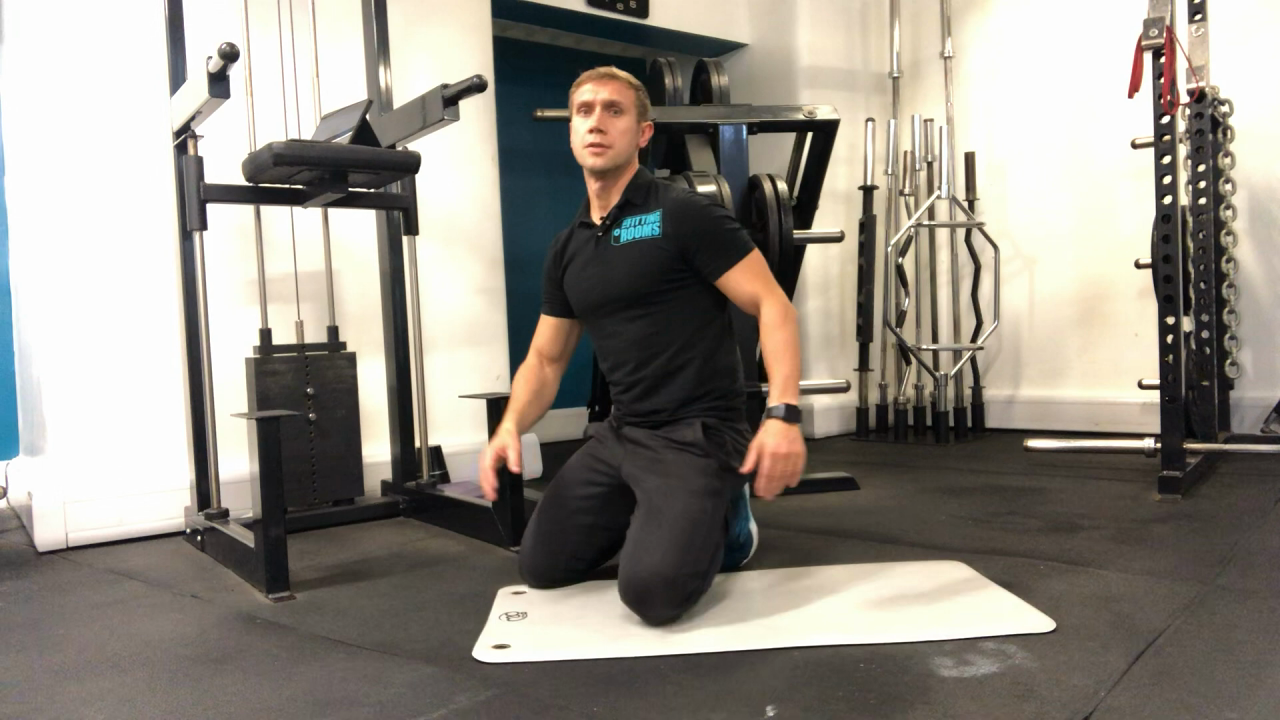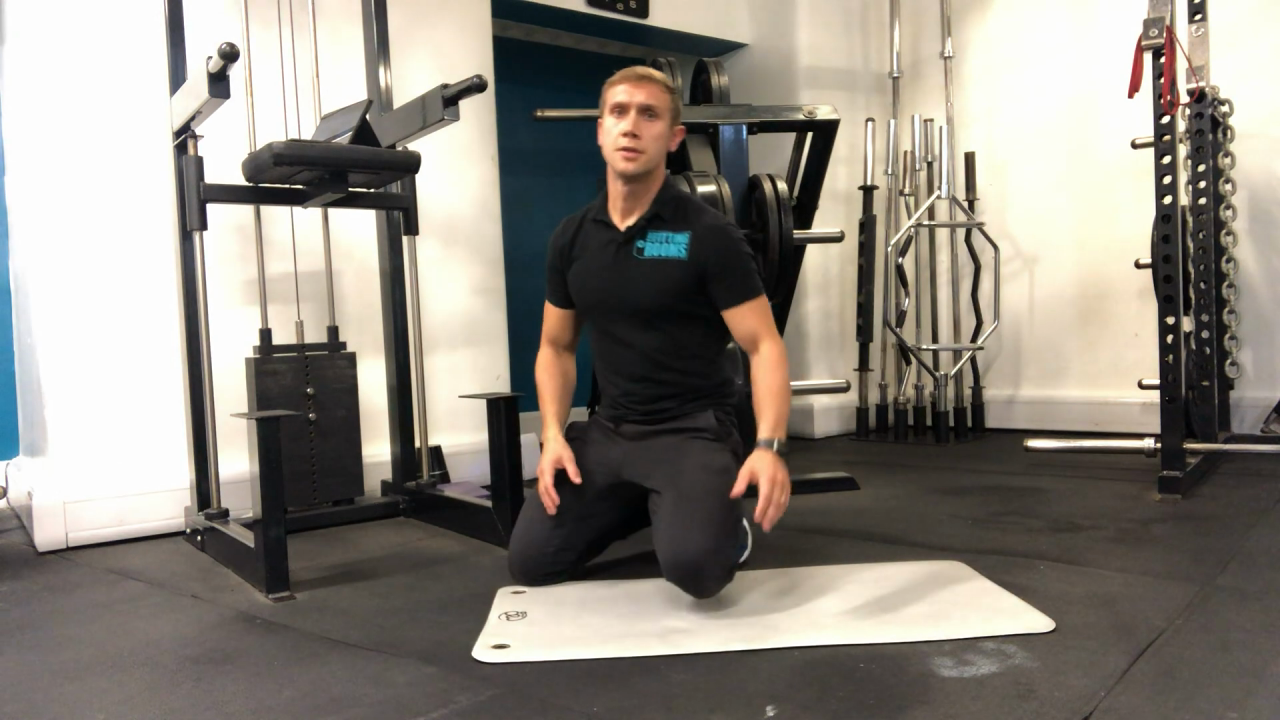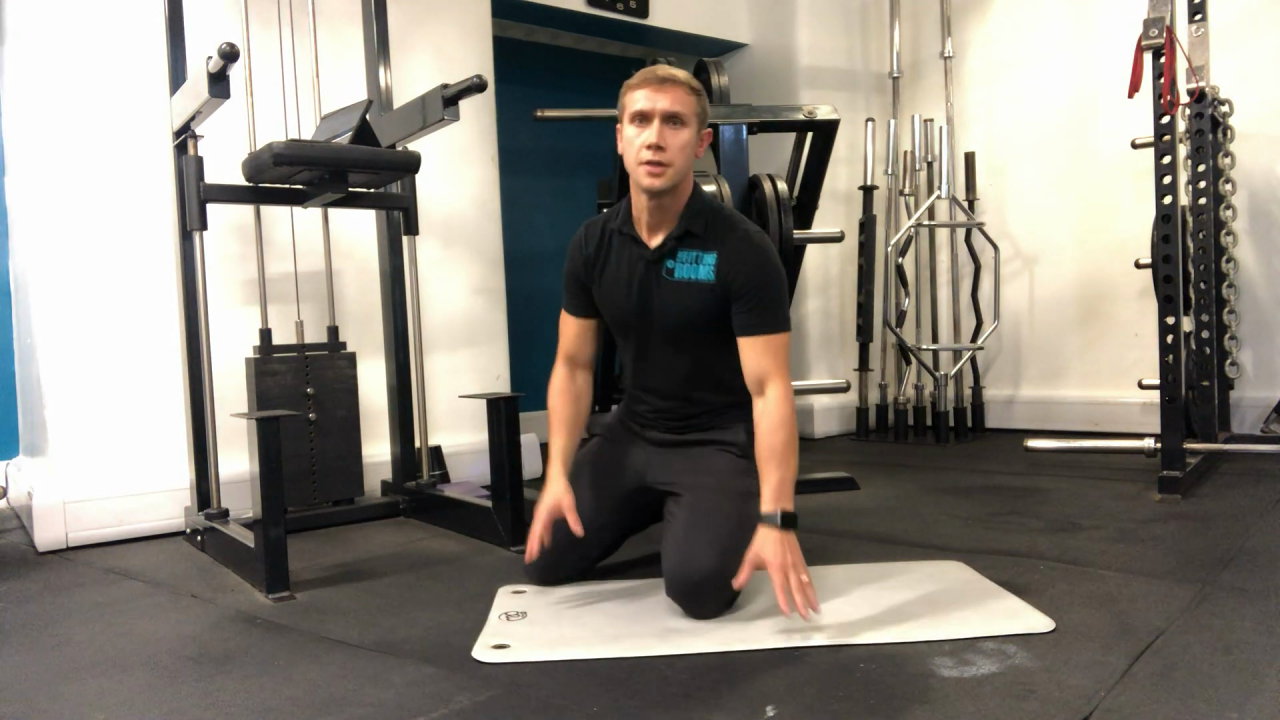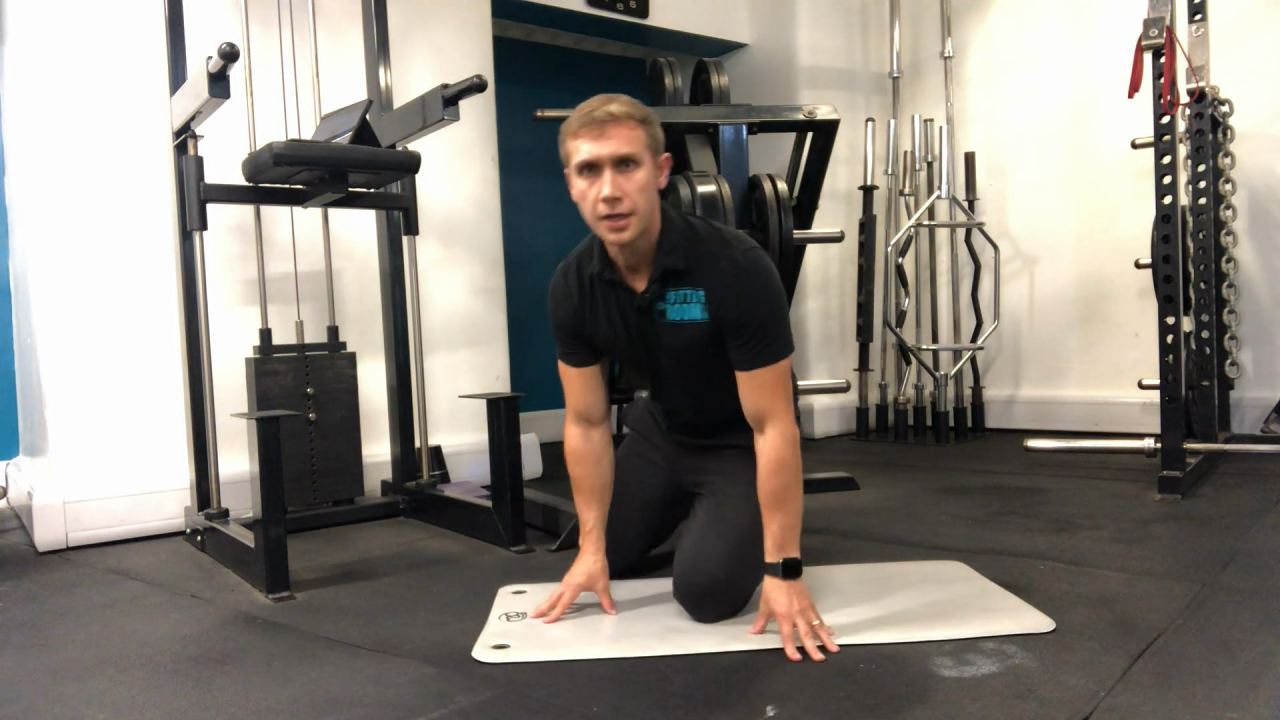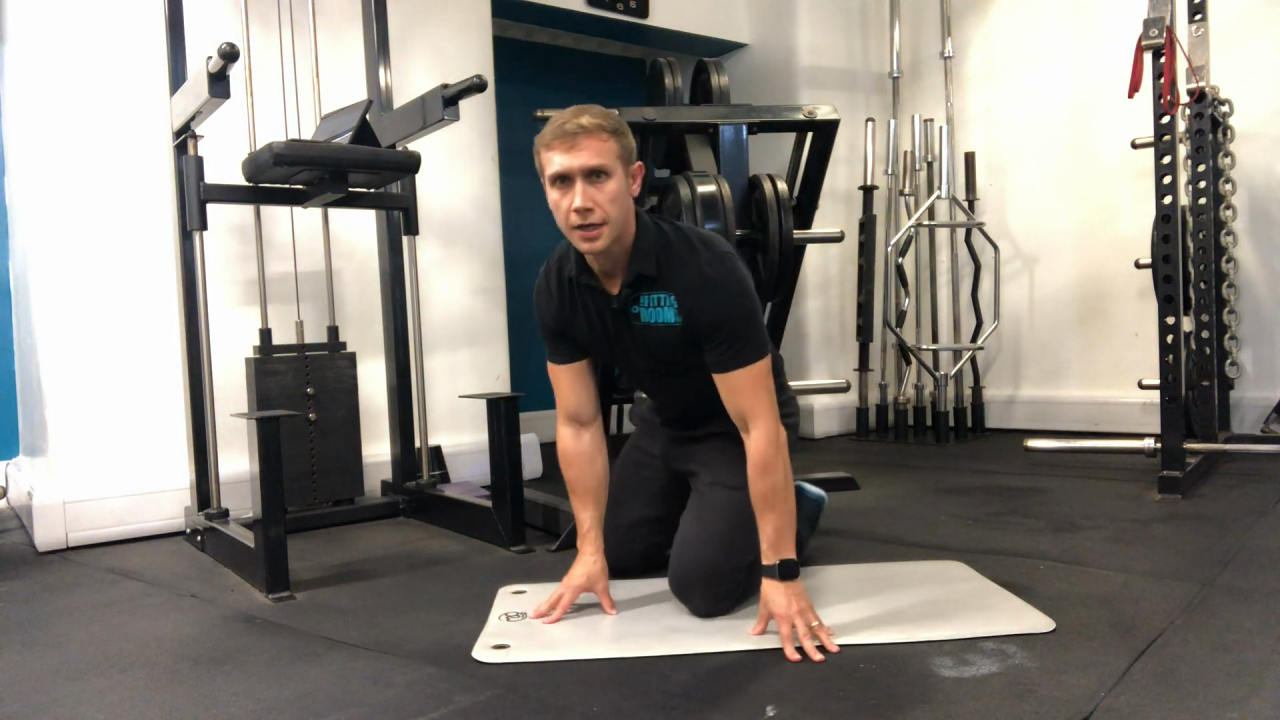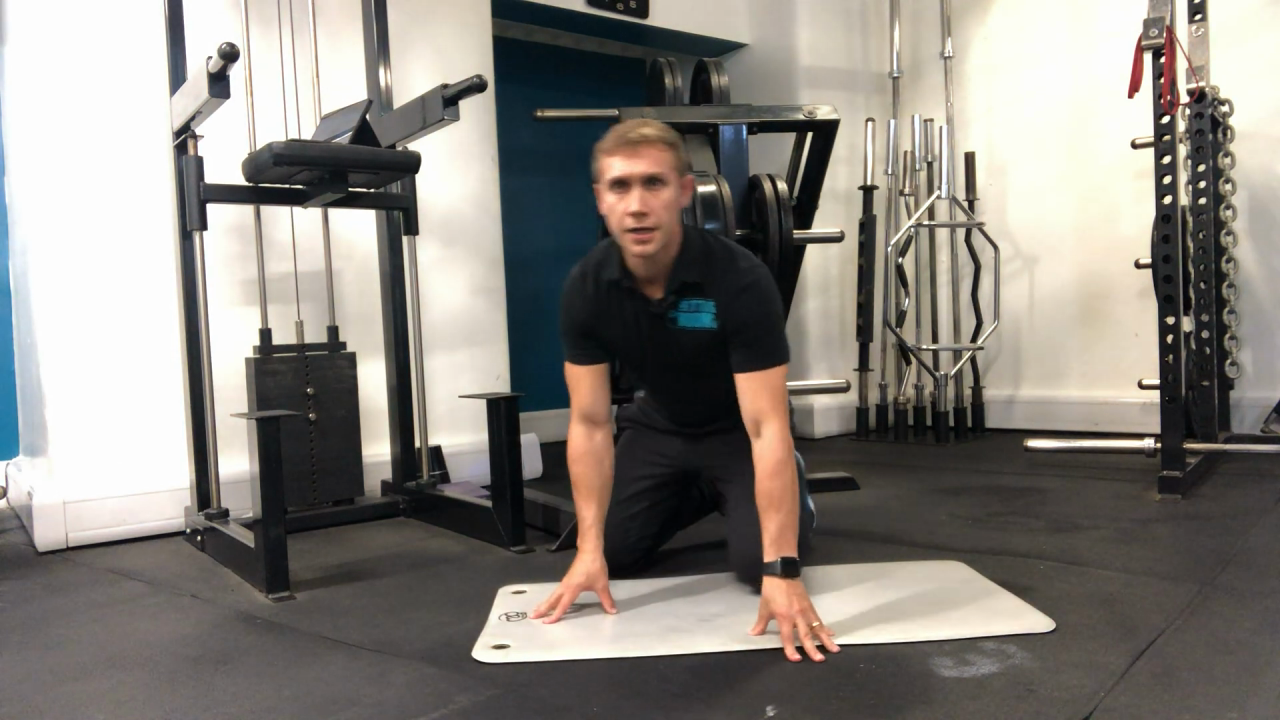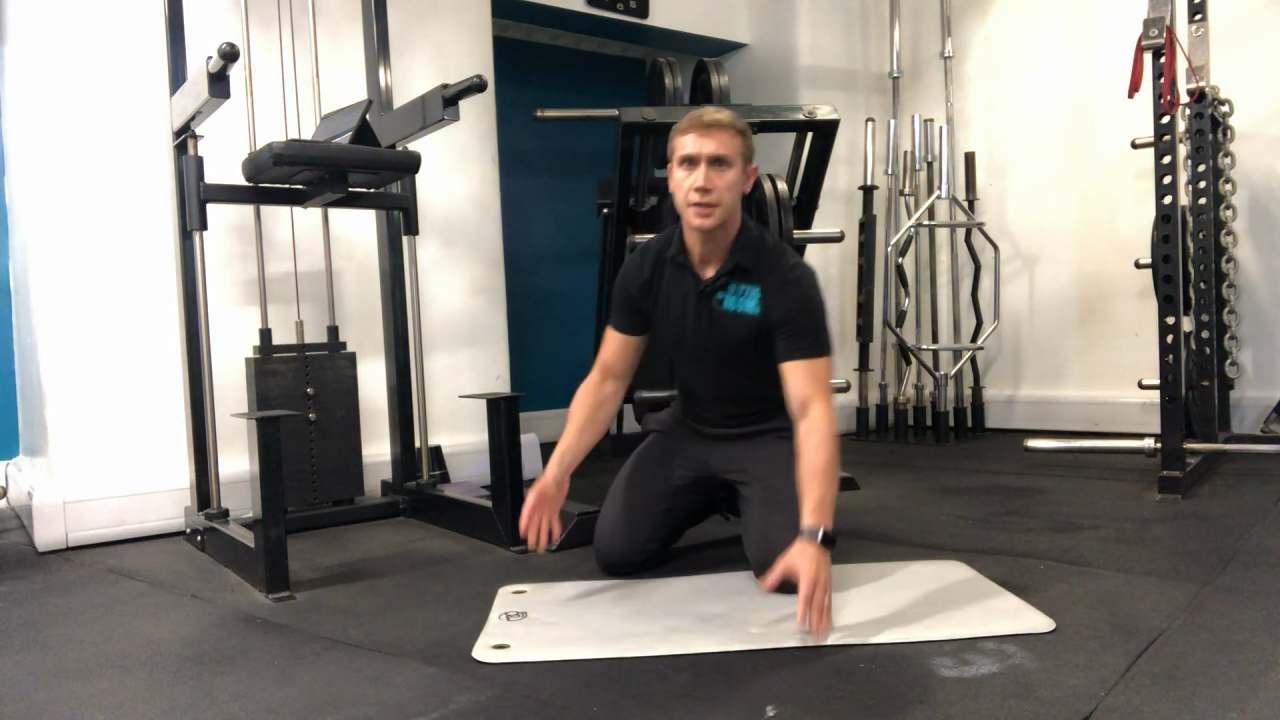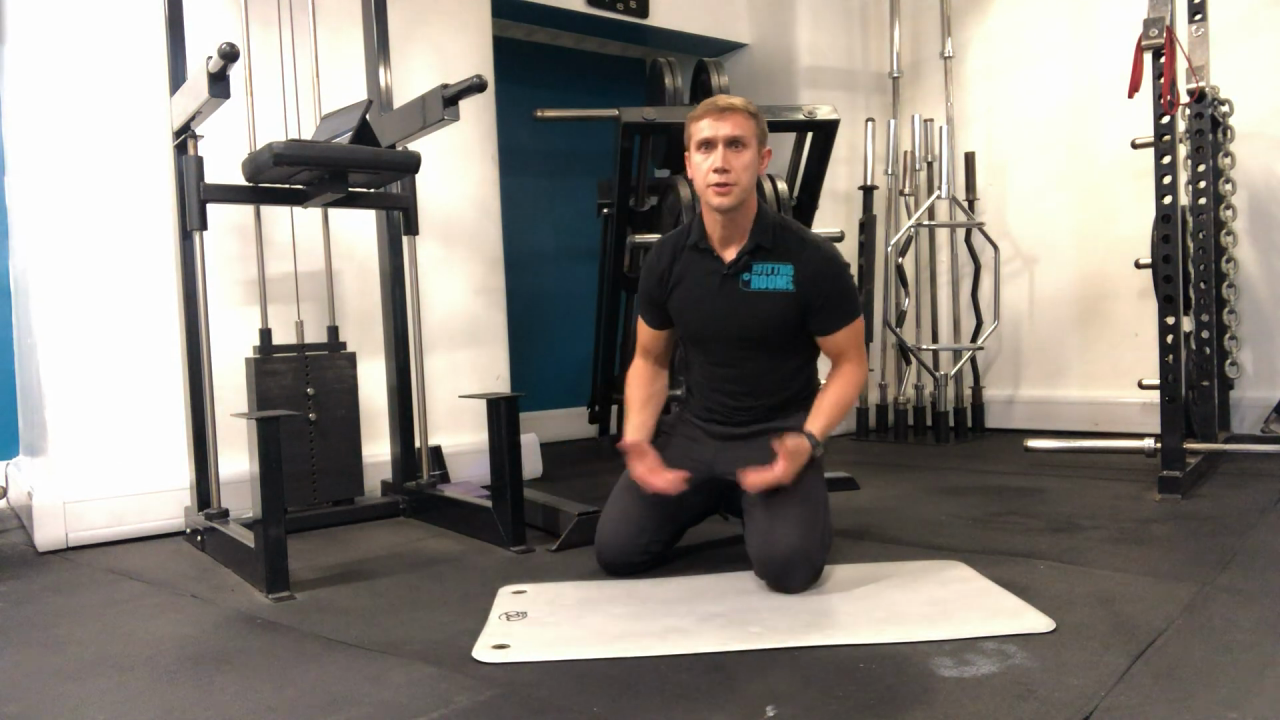
dt=0.3s
person 1, frame 1
left shoulder: (683, 214)
right shoulder: (568, 247)
left elbow: (773, 306)
right elbow: (546, 358)
left wrist: (782, 413)
right wrist: (508, 428)
left hip: (695, 435)
right hip: (622, 434)
left knee: (650, 592)
right knee: (540, 567)
left ankle: (722, 514)
right ankle: (650, 514)
person 1, frame 2
left shoulder: (708, 235)
right shoulder: (572, 237)
left elbow: (764, 346)
right elbow: (556, 347)
left wrist: (769, 448)
right wrist: (554, 435)
left hip: (691, 429)
right hip: (608, 432)
left knee: (695, 566)
right knee: (531, 562)
left ankle: (720, 513)
right ankle: (640, 508)
person 1, frame 3
left shoulder: (743, 251)
right shoulder: (591, 245)
left elbow: (770, 390)
right elbow: (573, 367)
left wrist: (776, 519)
right wrist: (557, 476)
left hip: (719, 443)
right hip: (632, 435)
left knee: (699, 587)
right knee: (548, 562)
left ankle: (738, 515)
right ankle: (657, 508)
person 1, frame 4
left shoulder: (735, 269)
right shoulder: (572, 284)
left elbow: (773, 427)
right elbow: (586, 423)
left wrist: (784, 570)
right wrist: (591, 548)
left hip: (740, 444)
right hip: (663, 432)
left knee: (706, 590)
right knee: (596, 571)
left ankle: (738, 521)
right ankle: (686, 508)
person 1, frame 5
left shoulder: (706, 272)
right shoulder: (555, 286)
left elbow: (759, 428)
right elbow: (579, 423)
left wrist: (779, 572)
right wrist: (590, 549)
left hip: (733, 429)
right hip: (664, 425)
left knee: (703, 586)
right knee: (620, 559)
left ankle: (795, 509)
right ankle: (705, 503)
person 1, frame 6
left shoulder: (739, 279)
right shoulder: (585, 287)
left elbow: (767, 428)
right elbow: (590, 423)
left wrist: (783, 569)
right wrist: (589, 548)
left hip: (737, 429)
right hip: (659, 426)
left knee: (755, 565)
right knee: (614, 554)
left ankle: (786, 503)
right ankle: (701, 494)
person 1, frame 7
left shoulder: (786, 277)
right shoulder: (647, 267)
left elbow: (813, 412)
right elbow: (607, 379)
left wrist: (813, 538)
right wrist: (558, 467)
left hip: (768, 436)
right hip: (689, 429)
left knee: (785, 575)
right knee: (617, 550)
left ankle: (784, 522)
right ankle: (708, 499)
person 1, frame 8
left shoulder: (811, 259)
right shoulder: (666, 259)
left elbow: (849, 365)
right elbow: (650, 360)
left wrist: (808, 441)
right wrist: (636, 436)
left hip: (778, 438)
right hip: (694, 432)
left knee: (788, 566)
right knee: (618, 551)
left ankle: (752, 504)
right ankle: (717, 497)
